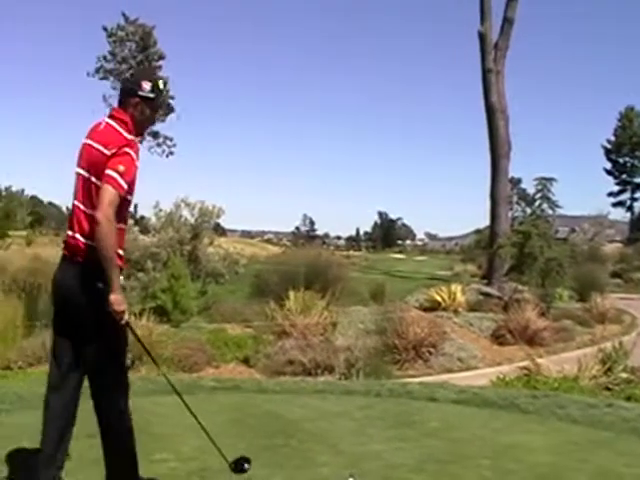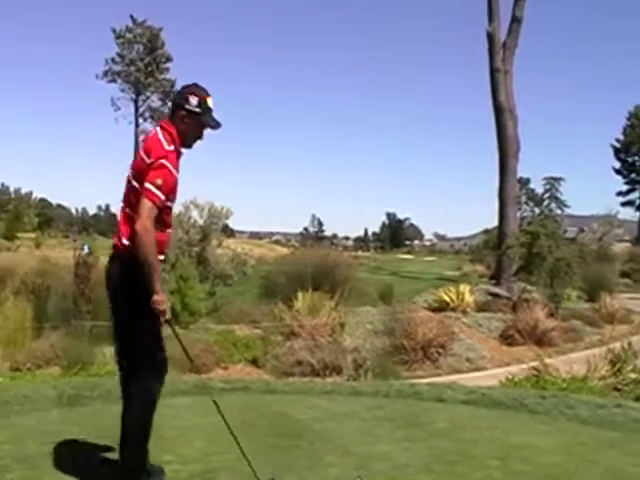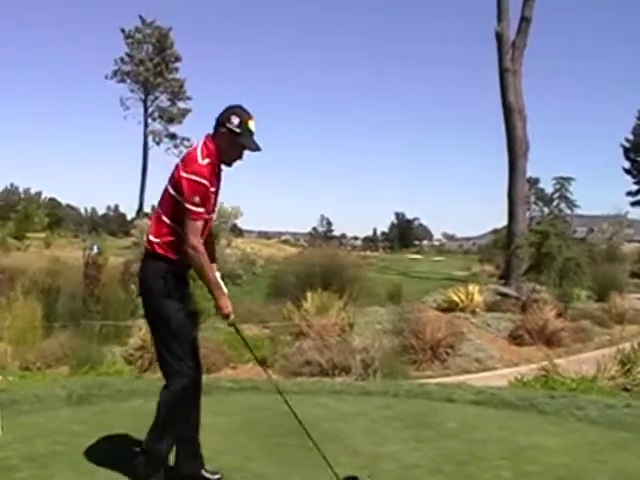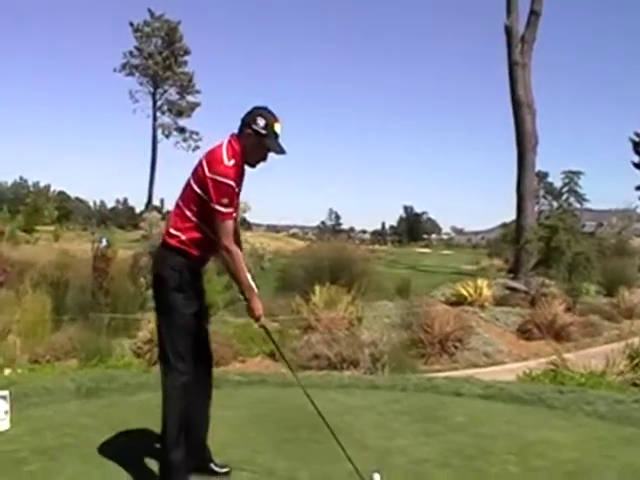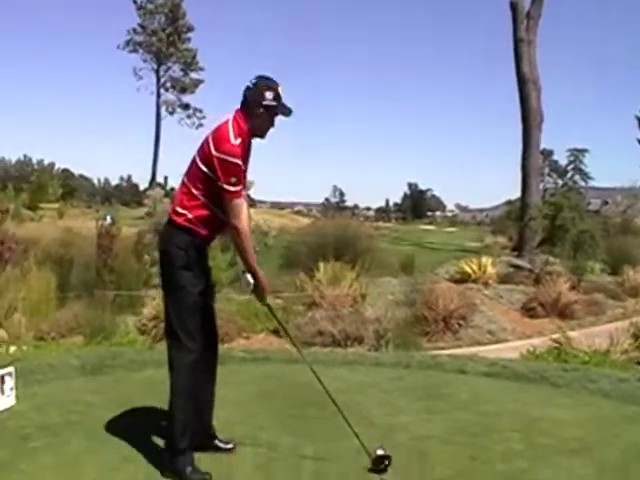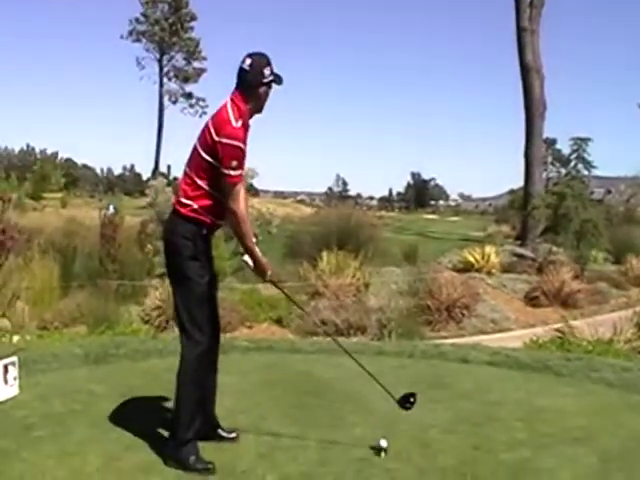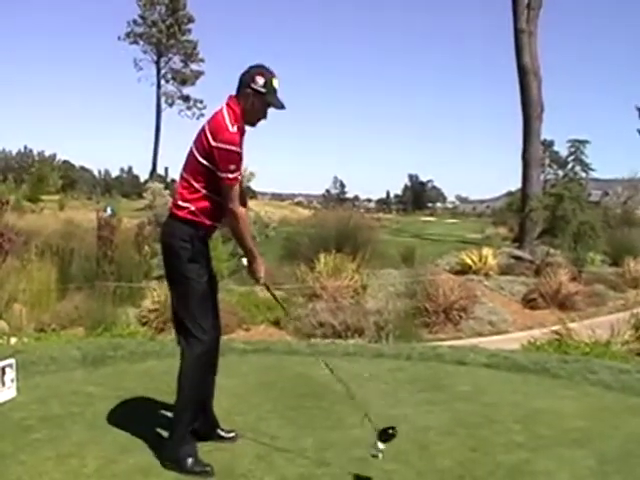
dt=0.4s
person 1, frame 1
left shoulder: (98, 132)
right shoulder: (124, 147)
right elbow: (104, 218)
right wrist: (115, 288)
left hip: (69, 271)
right hip: (92, 278)
left knee: (64, 383)
right knee: (111, 385)
person 1, frame 2
left shoulder: (155, 142)
right shoulder: (165, 158)
right elbow: (143, 228)
right wrist: (157, 290)
left hip: (132, 272)
right hip: (133, 275)
left knee: (148, 369)
right knee: (144, 373)
person 1, frame 3
left shoulder: (212, 165)
right shoulder: (197, 169)
right elbow: (192, 244)
left wrist: (217, 278)
right wrist: (218, 294)
left hip: (175, 275)
right hip: (161, 275)
left knee: (191, 371)
right knee: (179, 371)
person 1, frame 4
left shoulder: (234, 163)
right shoulder: (222, 167)
left elbow: (231, 233)
right elbow: (225, 245)
left wrist: (248, 280)
right wrist: (250, 296)
left hip: (190, 269)
right hip: (175, 269)
left knee: (201, 365)
right knee: (179, 369)
person 1, frame 5
left shoulder: (239, 137)
right shoulder: (229, 144)
left elbow: (238, 205)
right elbow: (234, 222)
left wrist: (252, 263)
right wrist: (257, 275)
left hip: (195, 246)
right hip: (182, 245)
left knee: (207, 344)
right knee: (187, 348)
left ankle: (200, 431)
person 1, frame 6
left shoulder: (233, 118)
right shoulder: (231, 129)
left elbow: (235, 194)
right elbow: (233, 205)
left wrist: (249, 244)
right wrist: (255, 256)
left hip: (197, 234)
right hip: (188, 235)
left knee: (210, 332)
right knee: (197, 337)
left ankle: (204, 421)
right ankle: (181, 443)
person 1, frame 7
left shoulder: (231, 125)
right shoulder: (226, 131)
left elbow: (233, 199)
right elbow: (233, 207)
left wrist: (246, 251)
right wrist: (254, 257)
left hip: (196, 237)
right hip: (184, 237)
left knee: (210, 332)
right knee: (198, 338)
left ankle: (202, 420)
right ankle: (178, 445)
